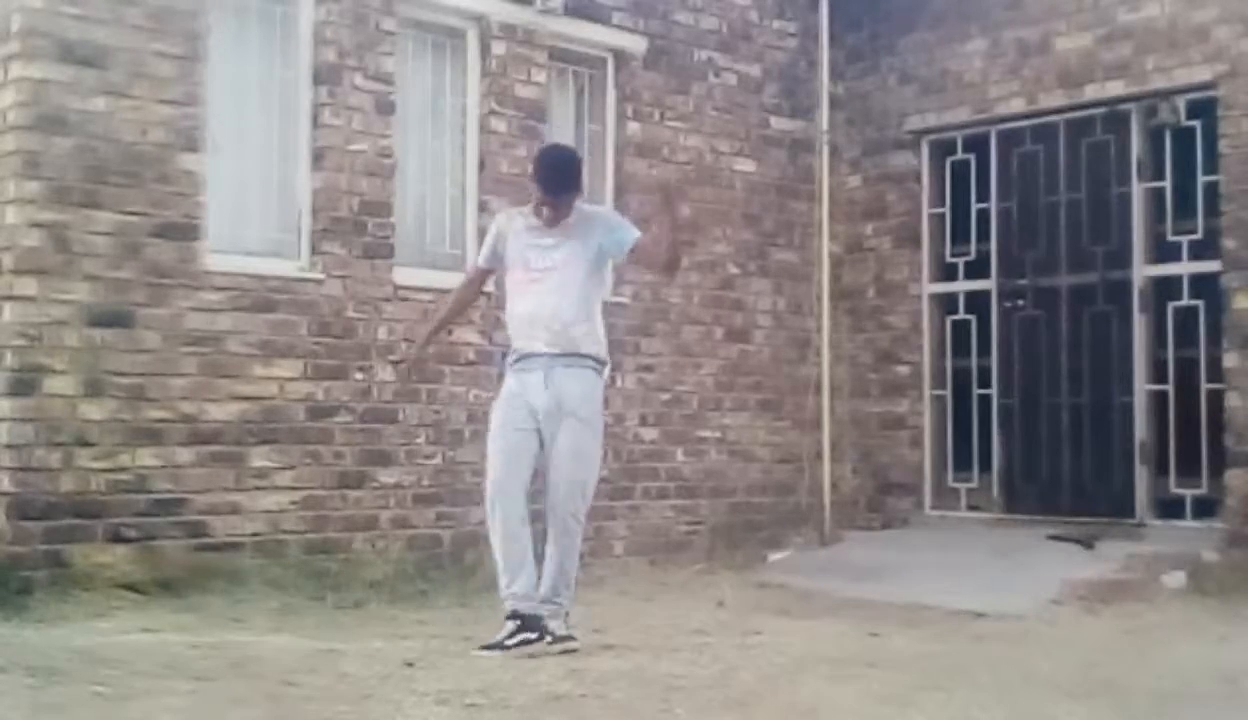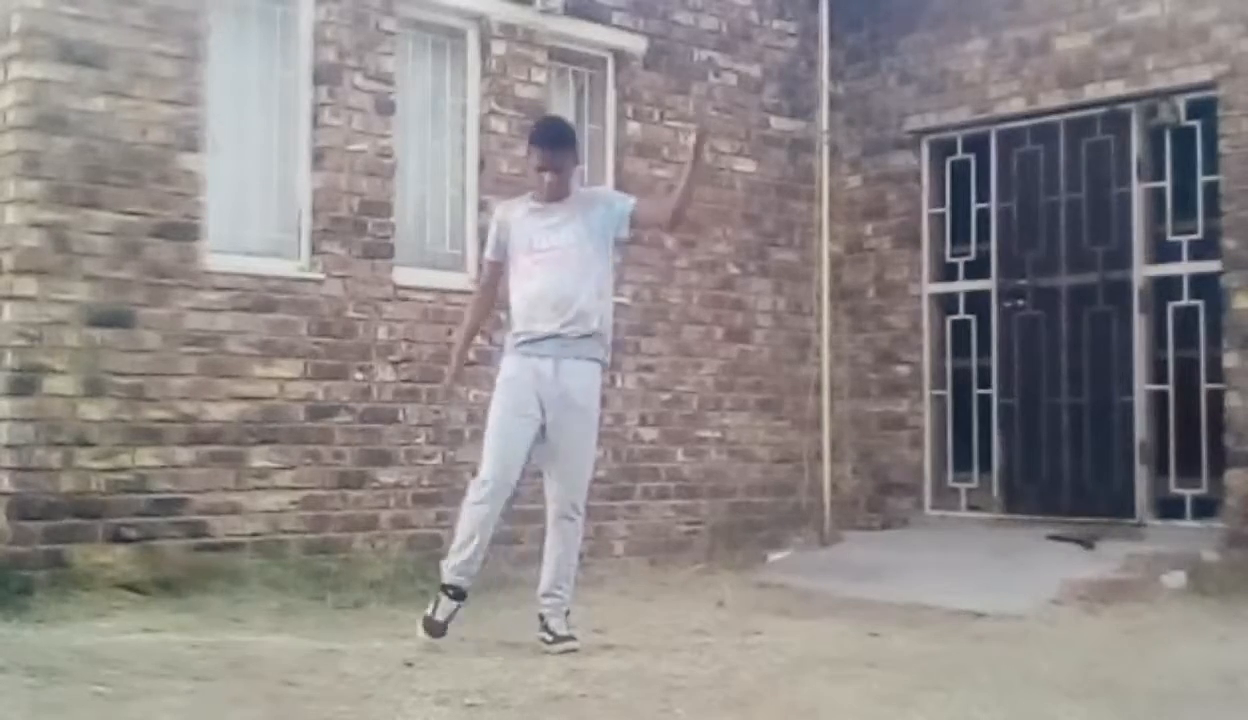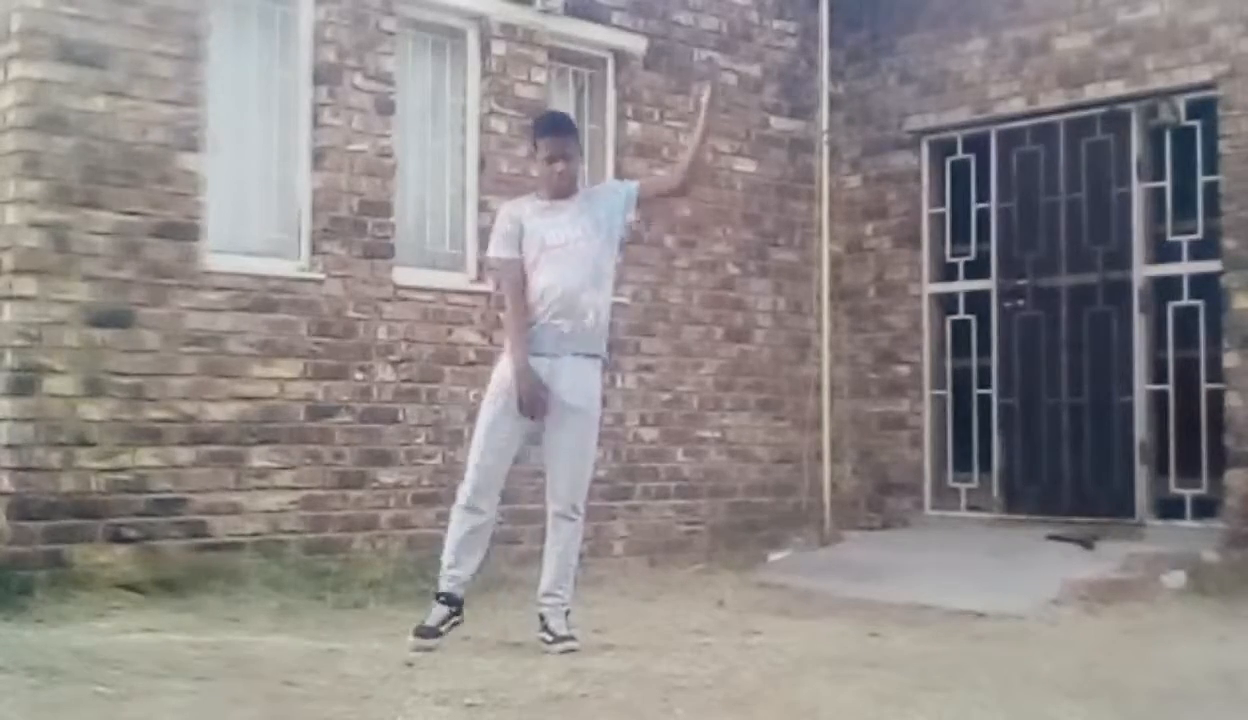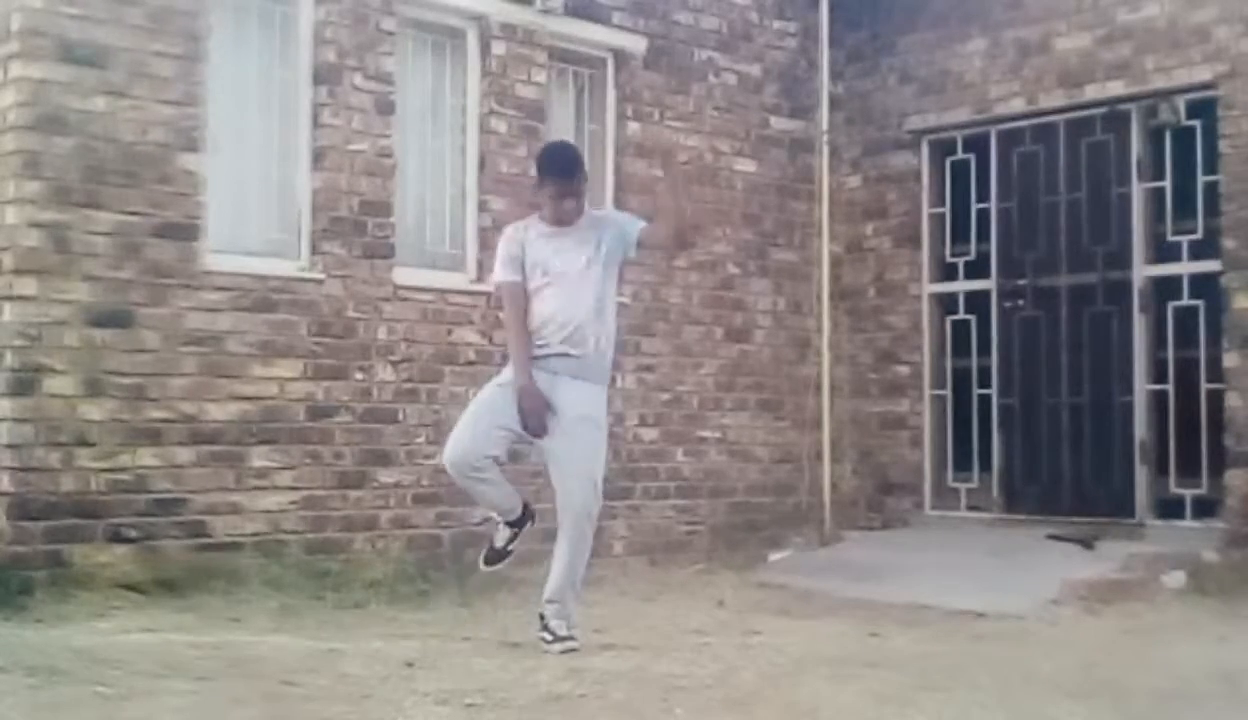
dt=0.3s
person 1, frame 1
left shoulder: (602, 225)
right shoulder: (507, 226)
left elbow: (666, 263)
right elbow: (473, 286)
left wrist: (668, 212)
right wrist: (427, 337)
left hip: (578, 378)
right hip: (522, 376)
left knee: (569, 505)
right knee: (502, 491)
left ankle: (554, 612)
right ankle: (522, 612)
person 1, frame 2
left shoulder: (603, 207)
right shoulder: (509, 216)
left elbow: (669, 215)
right elbow: (488, 288)
left wrist: (693, 157)
right wrist: (460, 345)
left hip: (580, 367)
right hip: (521, 363)
left knee: (567, 500)
right knee: (493, 479)
left ankle: (553, 613)
right ankle: (453, 585)
person 1, frame 3
left shoulder: (609, 201)
right shoulder: (514, 215)
left elbow: (678, 182)
right elbow: (513, 297)
left wrist: (703, 118)
right wrist: (521, 368)
left hip: (580, 368)
right hip: (523, 363)
left knee: (567, 500)
right knee: (479, 484)
left ankle: (554, 612)
right ankle: (449, 596)
person 1, frame 4
left shoulder: (611, 229)
right shoulder: (517, 238)
left elbow: (674, 234)
right elbow: (515, 318)
left wrist: (674, 177)
right wrist: (525, 386)
left hip: (583, 385)
right hip: (526, 375)
left knee: (581, 505)
right knee: (462, 453)
left ankle: (556, 616)
right ankle: (514, 515)
